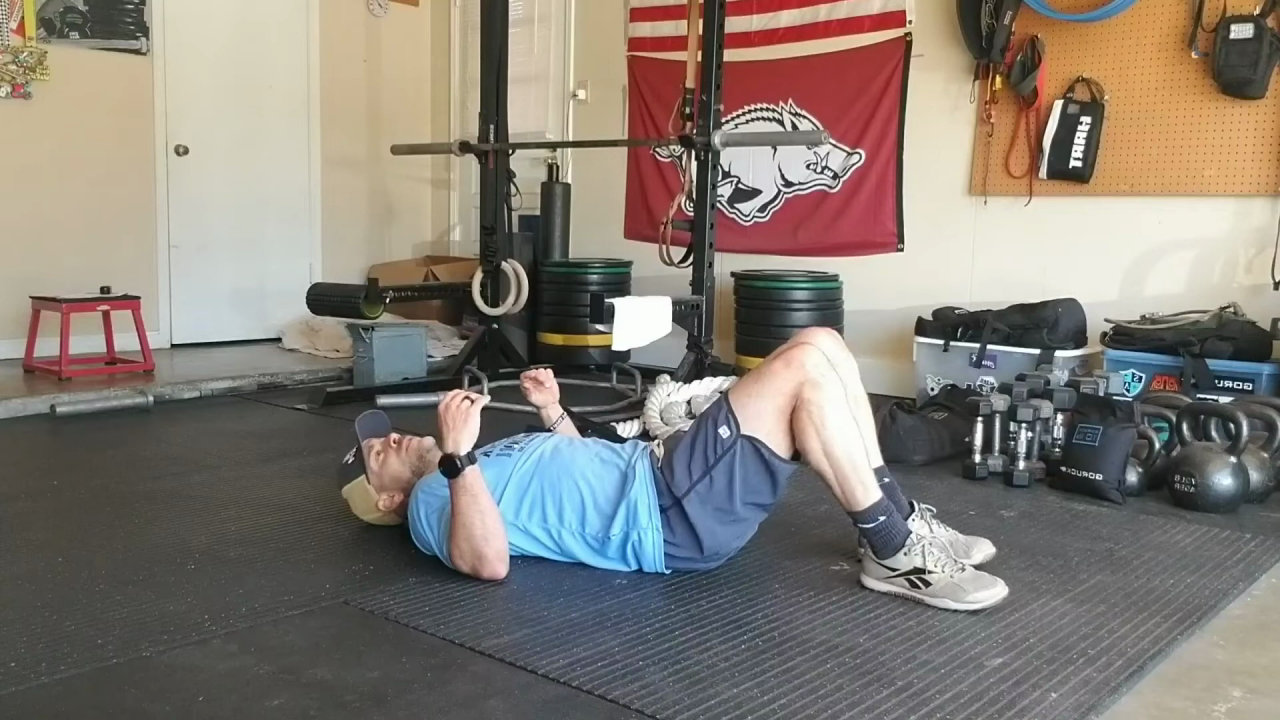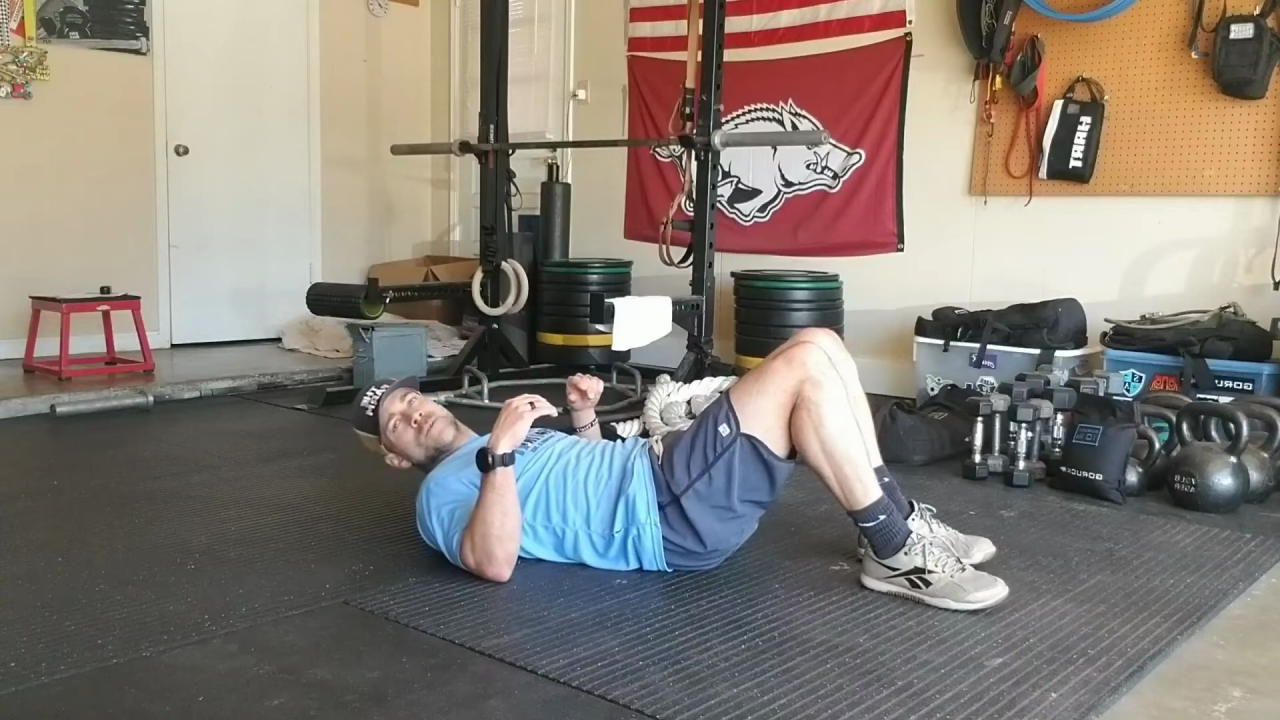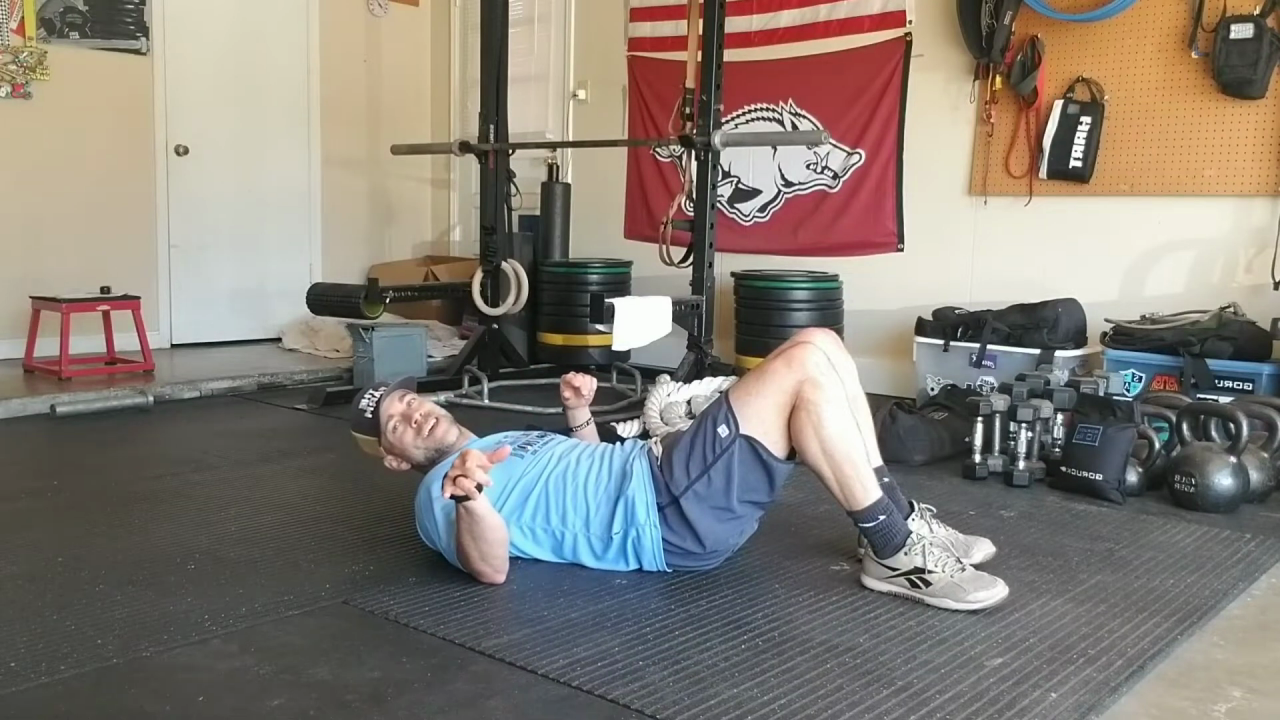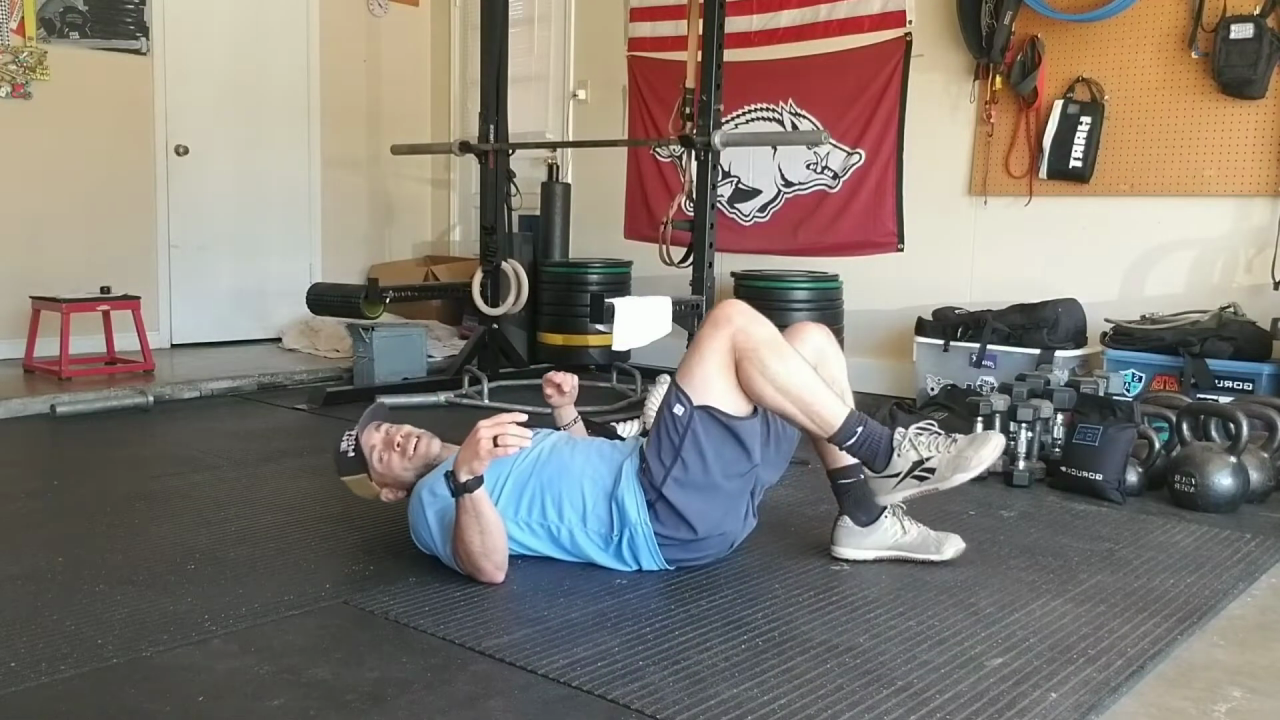
dt=1s
person 1, frame 1
left shoulder: (487, 465)
right shoulder: (435, 502)
right elbow: (490, 564)
left wrist: (552, 411)
right wrist: (456, 453)
left hip: (658, 468)
right hip: (672, 521)
left knee: (821, 344)
right knee: (806, 368)
left ankle: (896, 516)
right ankle: (894, 553)
person 1, frame 2
left shoulder: (487, 450)
right shoulder: (442, 492)
right elbow: (495, 563)
left wrist: (583, 417)
right wrist: (499, 450)
left hip: (660, 467)
right hip: (670, 518)
left knee: (820, 345)
right knee: (806, 367)
left ankle: (894, 516)
right ankle: (894, 552)
person 1, frame 3
left shoulder: (498, 443)
right shoulder: (437, 494)
right elbow: (491, 568)
left wrist: (577, 416)
right wrist: (466, 494)
left hip: (660, 467)
right hip: (671, 518)
left knee: (820, 344)
right knee: (806, 369)
left ankle: (894, 516)
right ankle: (895, 552)
person 1, frame 4
left shoulder: (472, 456)
right shoulder: (434, 501)
right elbow: (490, 567)
left wrist: (564, 414)
right wrist: (467, 473)
left hip: (658, 481)
right hip: (664, 519)
left knee: (812, 340)
right knee: (733, 321)
left ankle: (864, 520)
right ankle: (889, 458)
